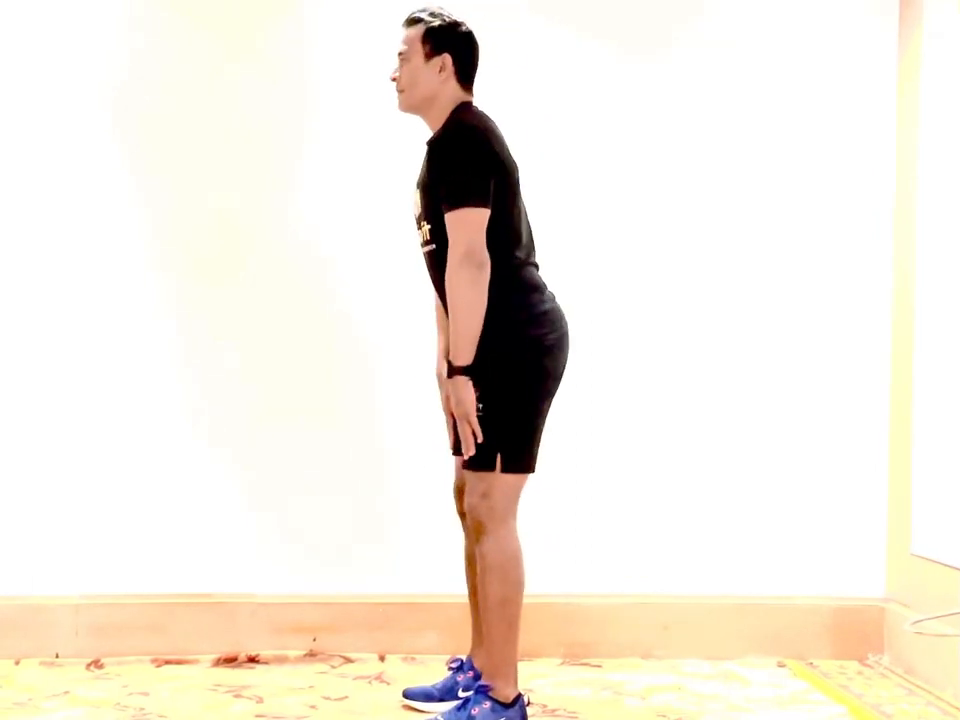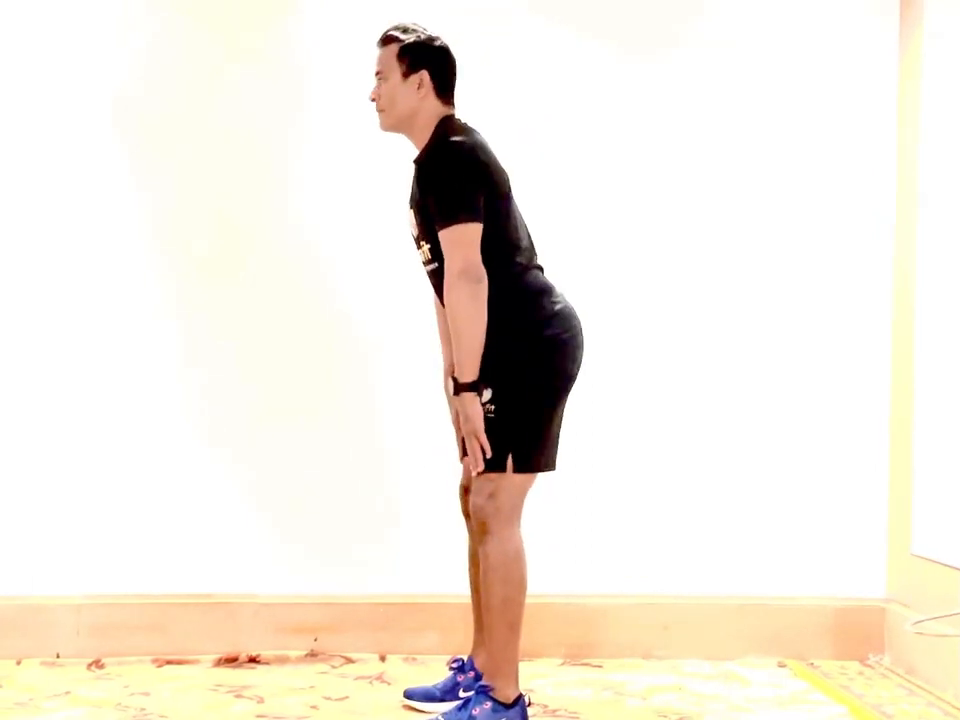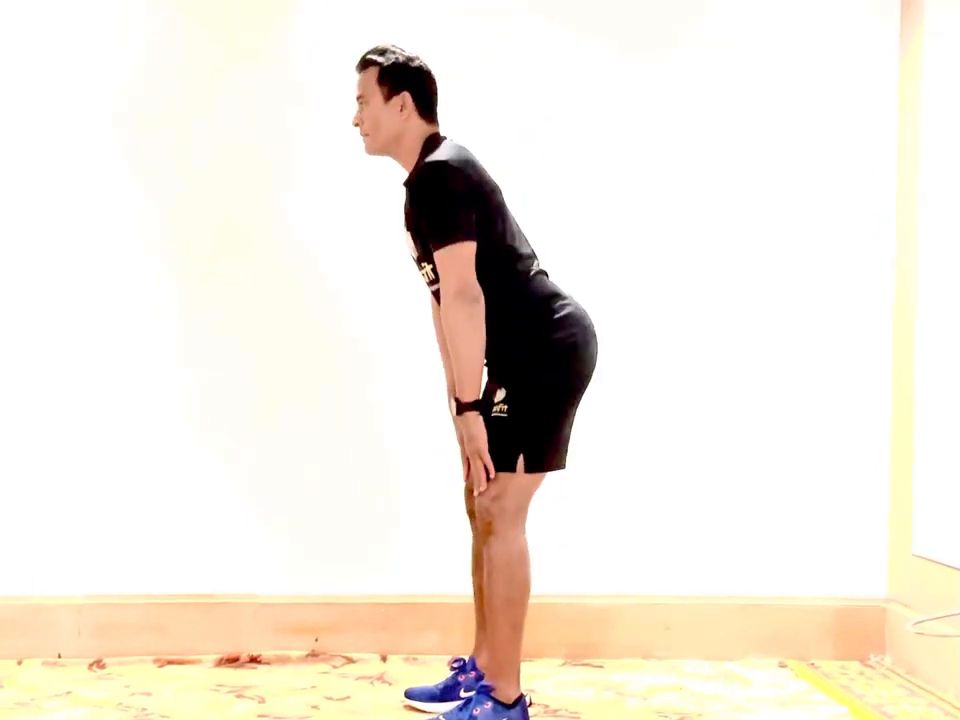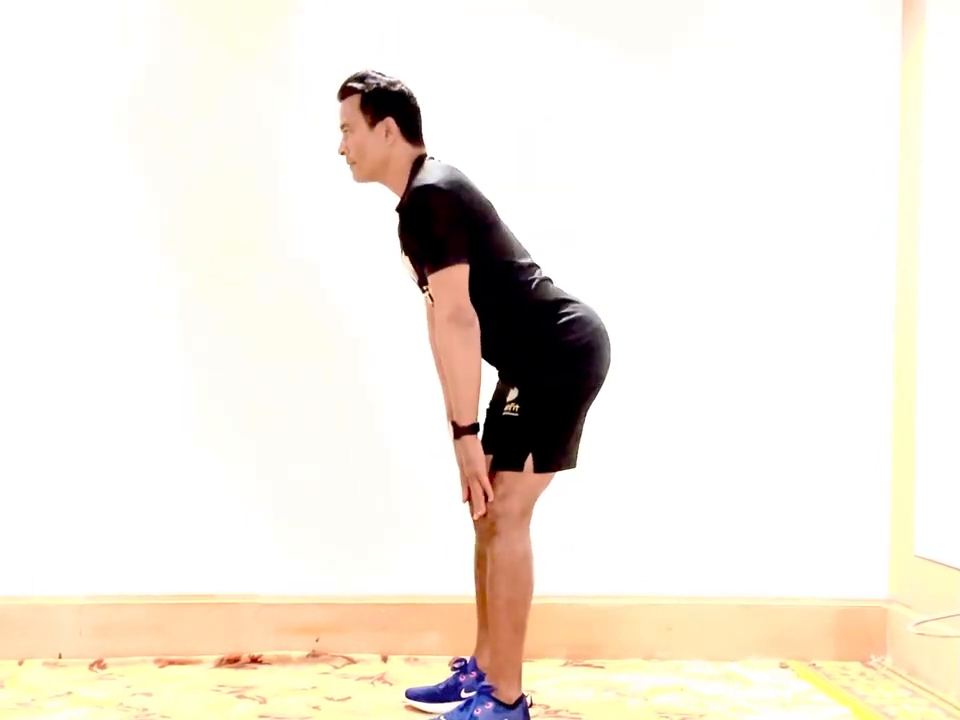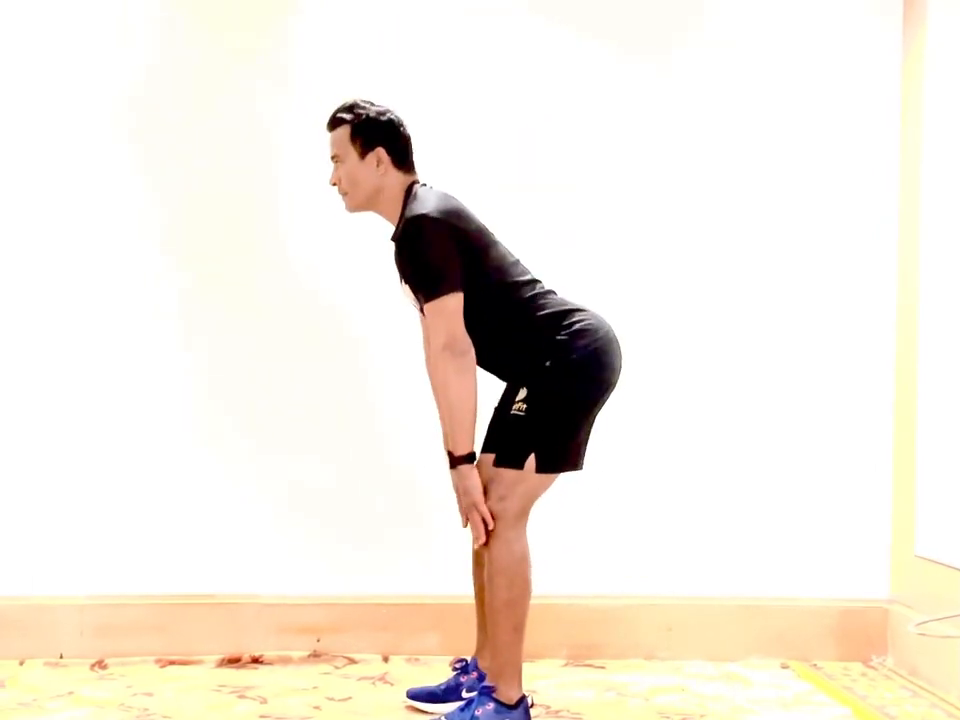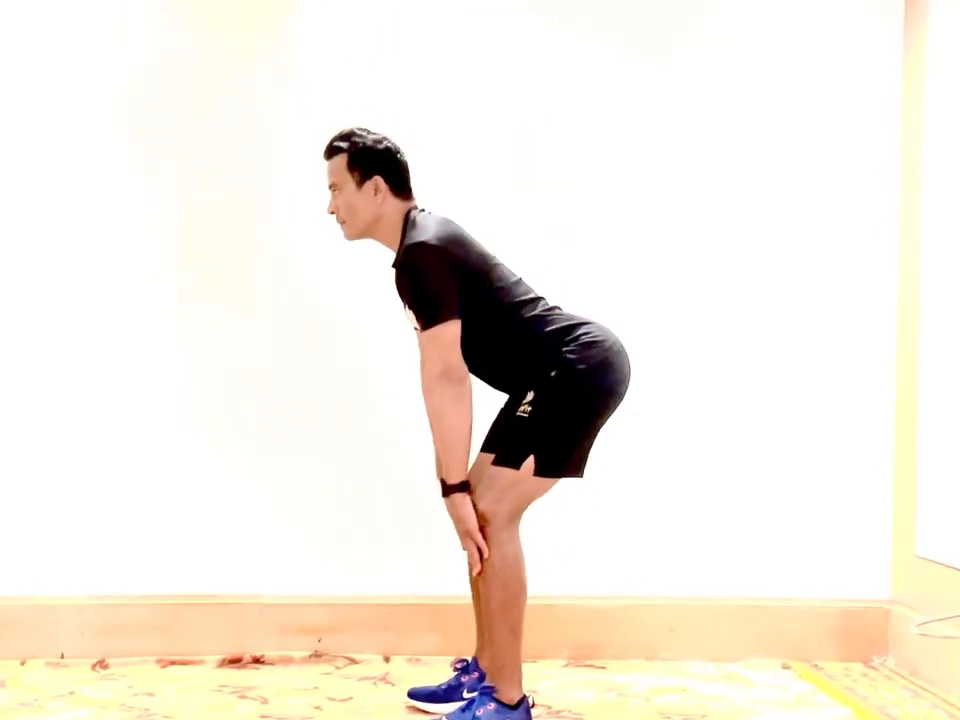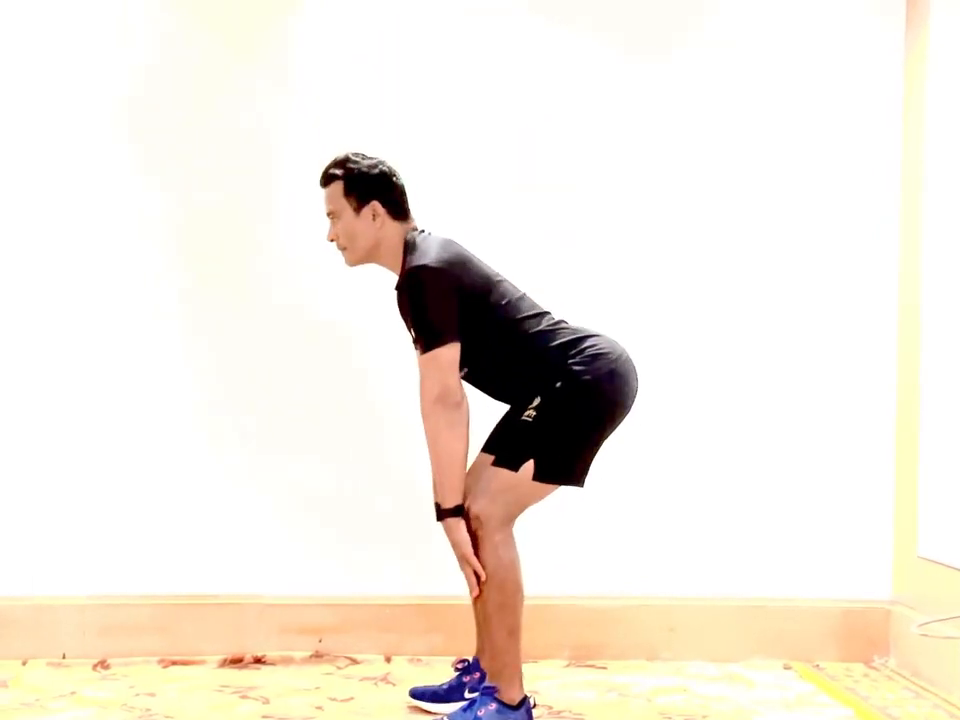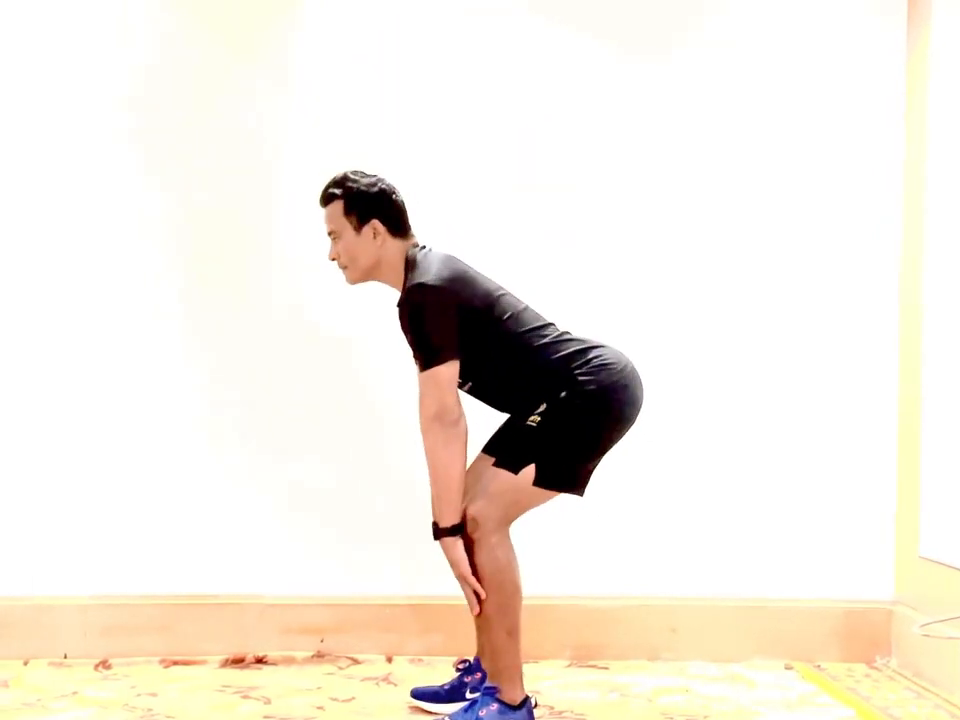
dt=0.2s
person 1, frame 1
left shoulder: (460, 138)
right shoulder: (453, 141)
left elbow: (469, 261)
left wrist: (460, 370)
right wrist: (452, 361)
left hip: (517, 346)
right hip: (500, 346)
left knee: (489, 511)
right knee: (473, 507)
person 1, frame 2
left shoulder: (449, 154)
right shoulder: (441, 156)
left elbow: (468, 277)
right elbow: (454, 282)
left wrist: (467, 386)
right wrist: (455, 376)
left hip: (531, 348)
right hip: (515, 348)
left knee: (494, 511)
right knee: (478, 504)
person 1, frame 3
left shoulder: (439, 174)
right shoulder: (434, 174)
left elbow: (463, 295)
right elbow: (452, 297)
left wrist: (469, 408)
right wrist: (460, 395)
left hip: (546, 351)
right hip: (531, 351)
left knee: (499, 512)
right knee: (484, 506)
person 1, frame 4
left shoulder: (429, 198)
right shoulder: (427, 194)
left elbow: (457, 319)
right elbow: (450, 319)
left wrist: (465, 432)
right wrist: (461, 425)
left hip: (559, 351)
right hip: (547, 352)
left knee: (503, 510)
right knee: (489, 508)
person 1, frame 5
left shoulder: (424, 226)
right shoulder: (422, 220)
left elbow: (451, 349)
right elbow: (449, 347)
left wrist: (461, 460)
right wrist: (462, 458)
left hip: (572, 357)
right hip: (560, 358)
left knee: (499, 511)
right knee: (488, 508)
person 1, frame 6
left shoulder: (422, 254)
right shoulder: (424, 245)
left elbow: (446, 377)
right elbow: (447, 374)
left wrist: (455, 488)
right wrist: (459, 484)
left hip: (581, 369)
right hip: (571, 368)
left knee: (490, 511)
right knee: (484, 508)
right ankle: (483, 672)
person 1, frame 7
left shoulder: (424, 276)
right shoulder: (428, 264)
left elbow: (444, 402)
right elbow: (445, 400)
left wrist: (450, 512)
right wrist: (455, 504)
left hip: (588, 380)
right hip: (581, 378)
left knee: (484, 512)
right knee: (476, 506)
right ankle: (486, 673)
person 1, frame 8
left shoulder: (425, 294)
right shoulder: (430, 278)
left elbow: (442, 419)
right elbow: (444, 415)
left wrist: (447, 531)
right wrist: (452, 520)
left hip: (595, 391)
right hip: (585, 387)
left knee: (481, 515)
right knee: (472, 506)
right ankle: (485, 673)
